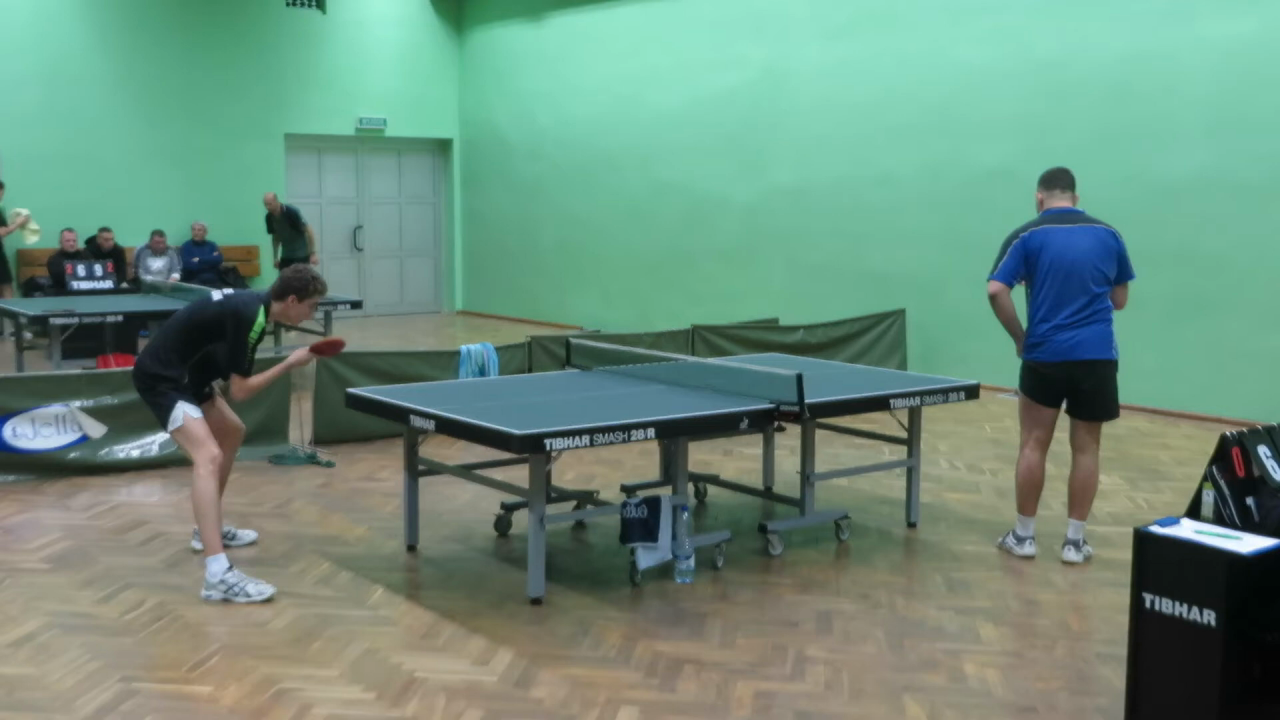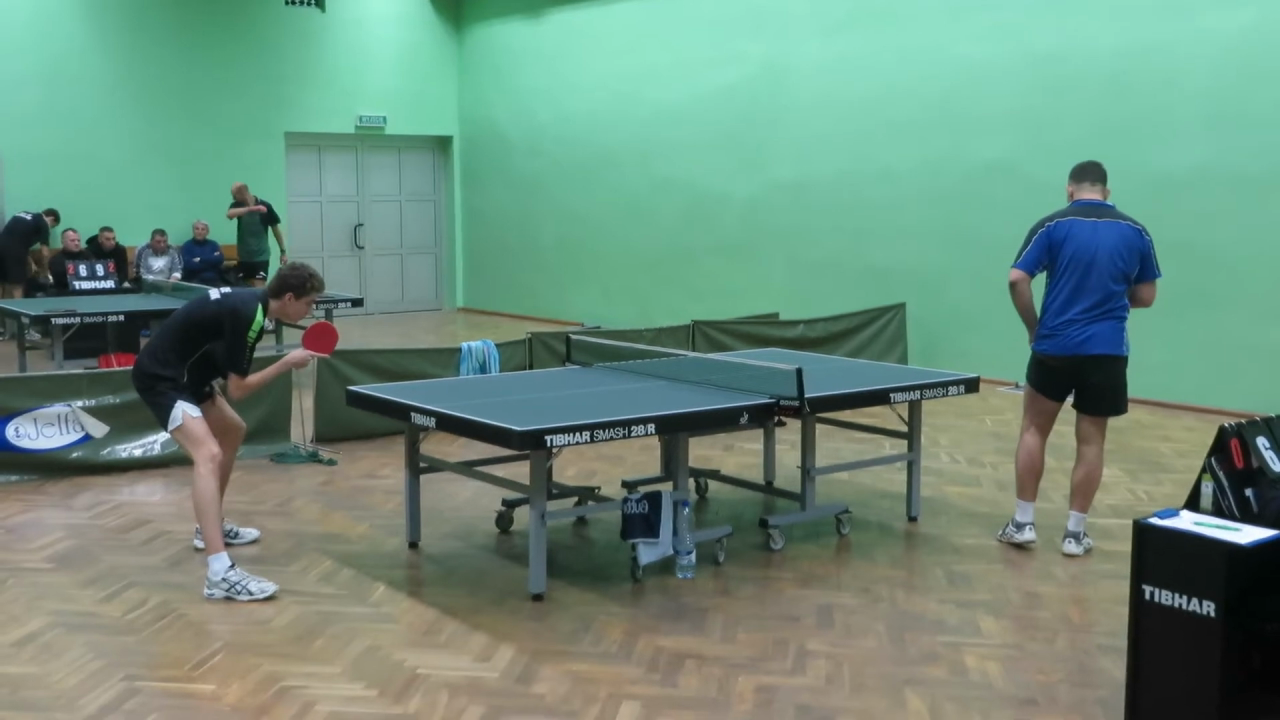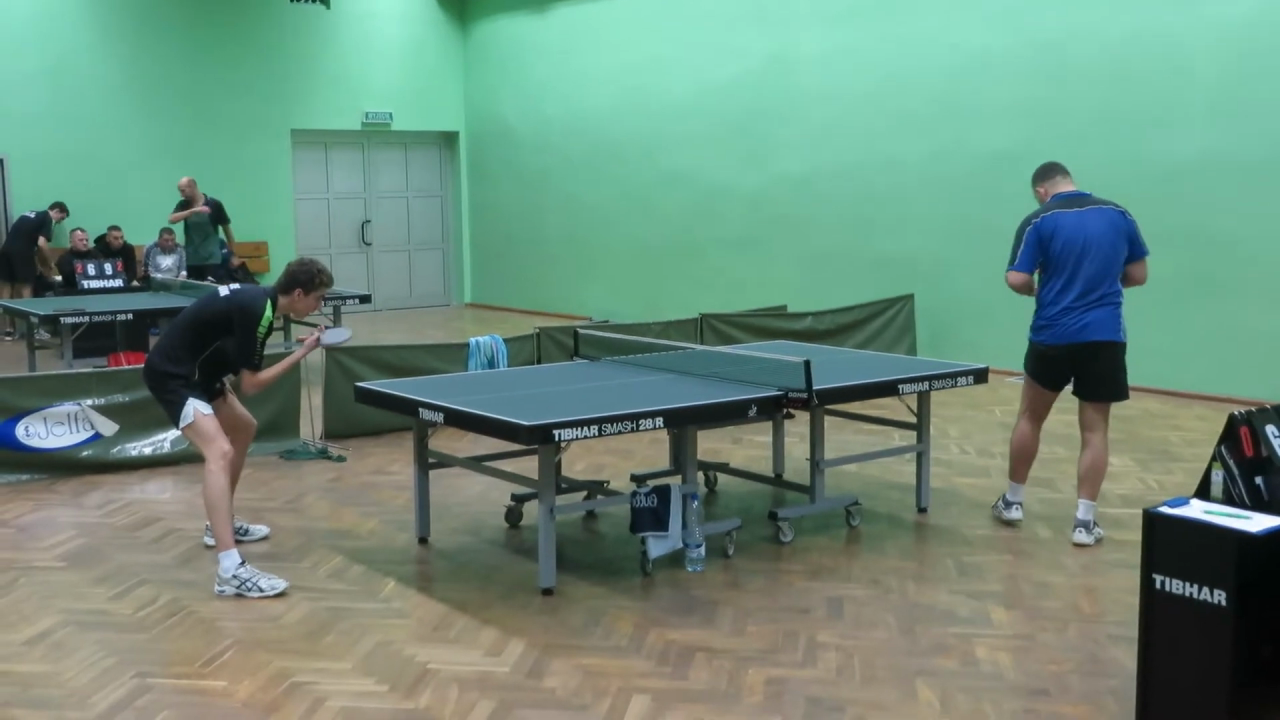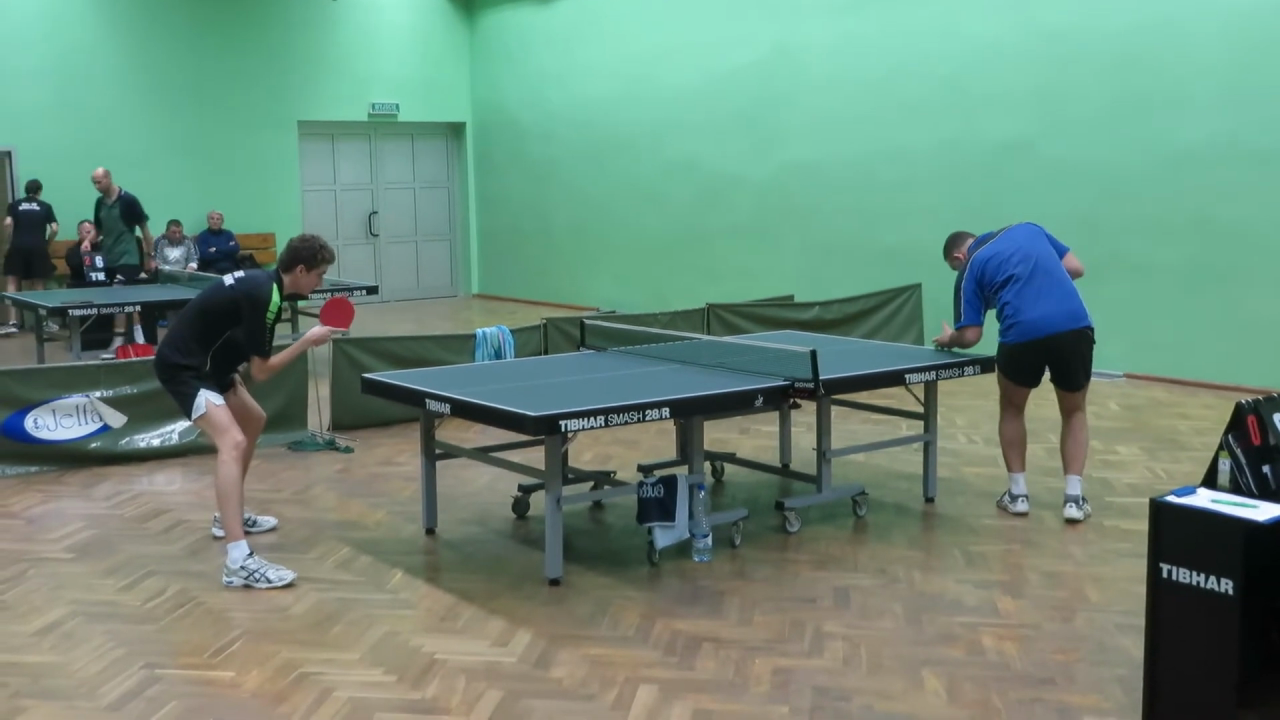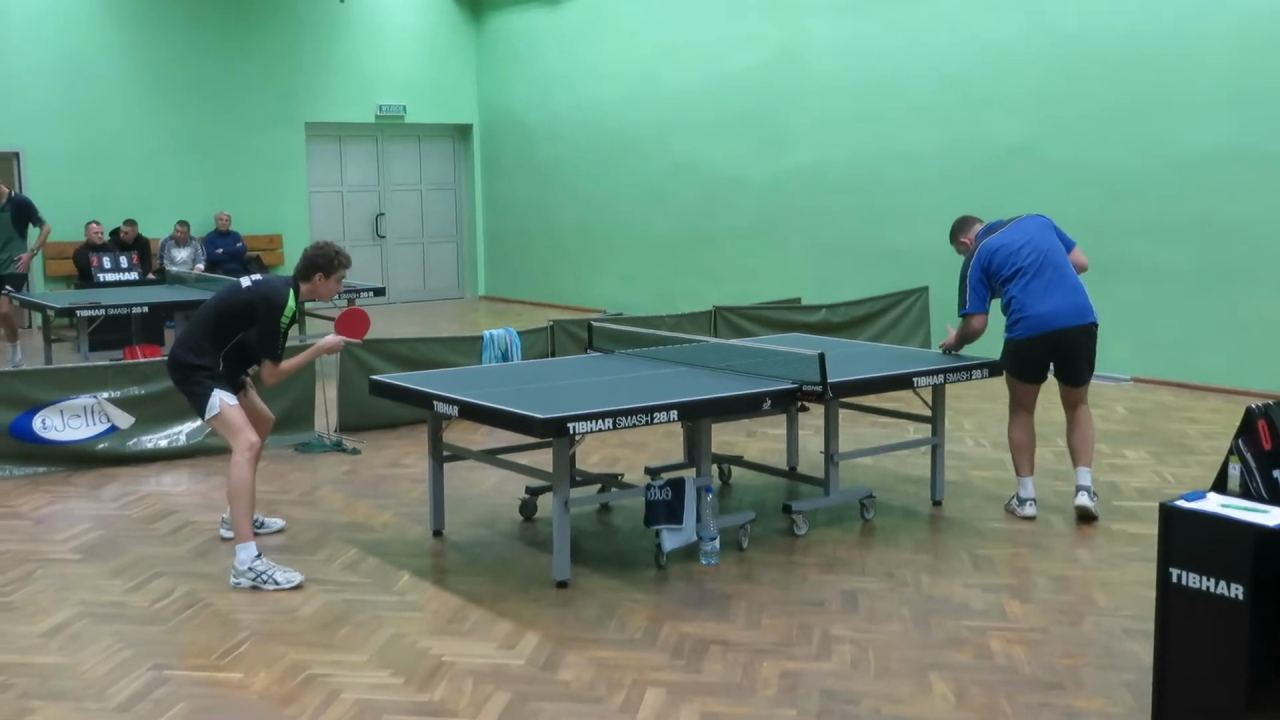
dt=1s
person 1, frame 1
left shoulder: (1027, 236)
right shoulder: (1108, 235)
left elbow: (997, 291)
right elbow: (1119, 298)
left wrist: (1020, 338)
left hip: (1045, 355)
right hip: (1098, 356)
left knee: (1034, 444)
right knee: (1086, 449)
left ankle: (1024, 535)
right ankle: (1074, 540)
person 1, frame 2
left shoulder: (1052, 225)
right shoulder: (1136, 232)
left elbow: (1017, 280)
right elbow: (1145, 297)
left wrist: (1033, 327)
left hip: (1054, 347)
right hip: (1107, 351)
left knee: (1034, 431)
right knee: (1091, 442)
left ankle: (1023, 522)
right ankle: (1075, 532)
person 1, frame 3
left shoulder: (1038, 221)
right shoulder: (1118, 215)
left elbow: (1017, 280)
right elbow: (1138, 275)
left hip: (1053, 337)
right hip: (1105, 337)
left knee: (1030, 418)
right knee: (1095, 431)
left ankle: (1013, 501)
right ankle: (1085, 521)
person 1, frame 4
left shoulder: (970, 269)
right shoulder: (1029, 229)
left elbow: (970, 335)
right elbow: (1075, 268)
left wrist: (950, 339)
left hip: (1023, 333)
right hip: (1075, 326)
left knee: (1011, 409)
right knee: (1074, 412)
left ankle: (1017, 493)
right ankle: (1074, 497)
person 1, frame 5
left shoulder: (977, 257)
right shoulder: (1037, 220)
left elbow: (976, 324)
right elbow: (1081, 263)
left wrist: (956, 341)
left hip: (1029, 329)
right hip: (1080, 321)
left knee: (1021, 411)
right knee: (1077, 406)
left ankle: (1025, 496)
right ankle: (1084, 487)
person 2, frame 1
left shoulder: (252, 304)
right shoulder: (249, 316)
right elbow: (239, 390)
right wrist: (290, 363)
left hip: (183, 374)
right hip: (160, 378)
left knee: (232, 433)
right knee: (208, 457)
left ankle: (209, 529)
right ankle: (218, 575)
person 2, frame 2
left shoulder: (251, 302)
right shoulder: (246, 314)
right elbow: (236, 389)
right wrist: (288, 363)
left hip: (182, 373)
right hip: (159, 377)
left knee: (233, 432)
right knee: (209, 455)
left ankle: (211, 526)
right ankle: (219, 574)
person 2, frame 3
left shoulder: (258, 298)
right shoulder: (256, 310)
right elbow: (250, 384)
left wrist: (222, 384)
right wrist: (301, 353)
left hip: (193, 371)
right hip: (171, 375)
left knee: (244, 429)
right knee: (220, 452)
left ankle: (222, 523)
right ankle: (230, 571)
person 2, frame 4
left shoulder: (263, 282)
right shoulder: (262, 296)
right elbow: (260, 371)
left wrist: (230, 374)
right wrist: (308, 340)
left hip: (203, 362)
right hip: (181, 366)
left knee: (253, 421)
right knee: (233, 443)
left ankle: (230, 516)
right ankle: (238, 562)
person 2, frame 5
left shoulder: (279, 287)
right shoulder: (278, 301)
right elbow: (271, 374)
left wrist: (241, 380)
right wrist: (320, 348)
left hip: (214, 362)
right hip: (194, 366)
left knee: (262, 423)
right knee: (247, 443)
left ankle: (237, 517)
right ankle: (247, 562)
